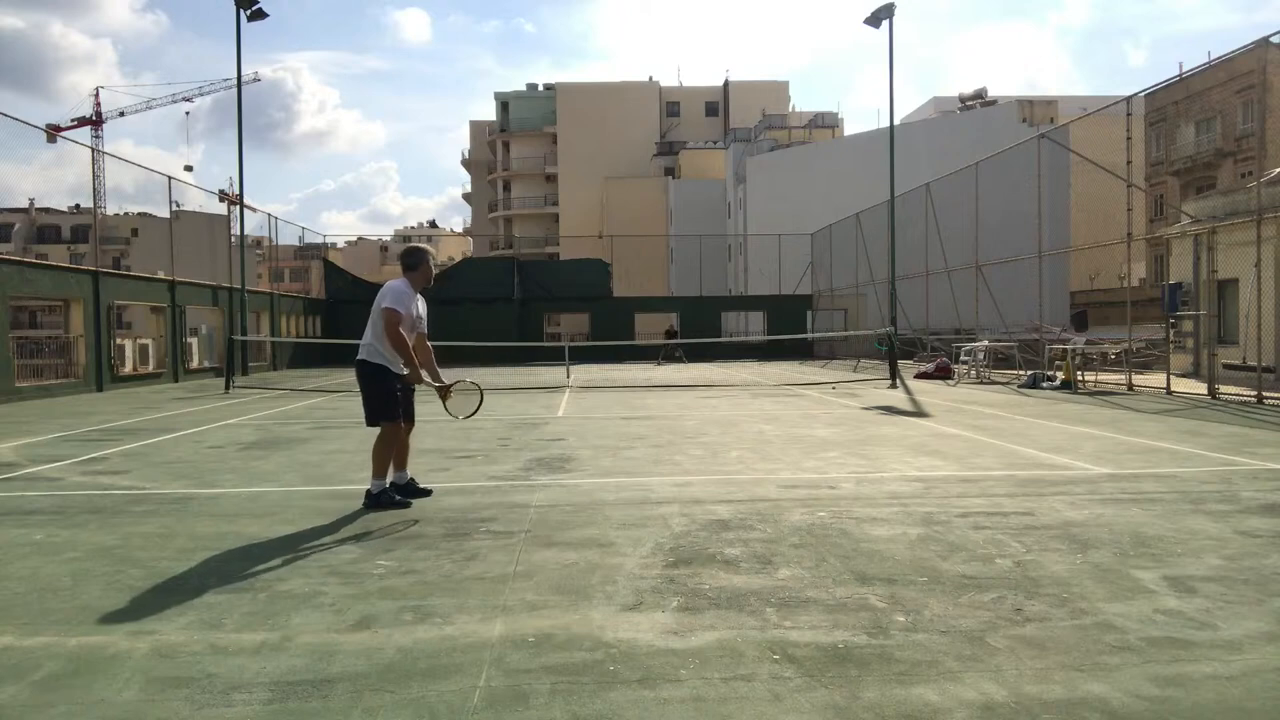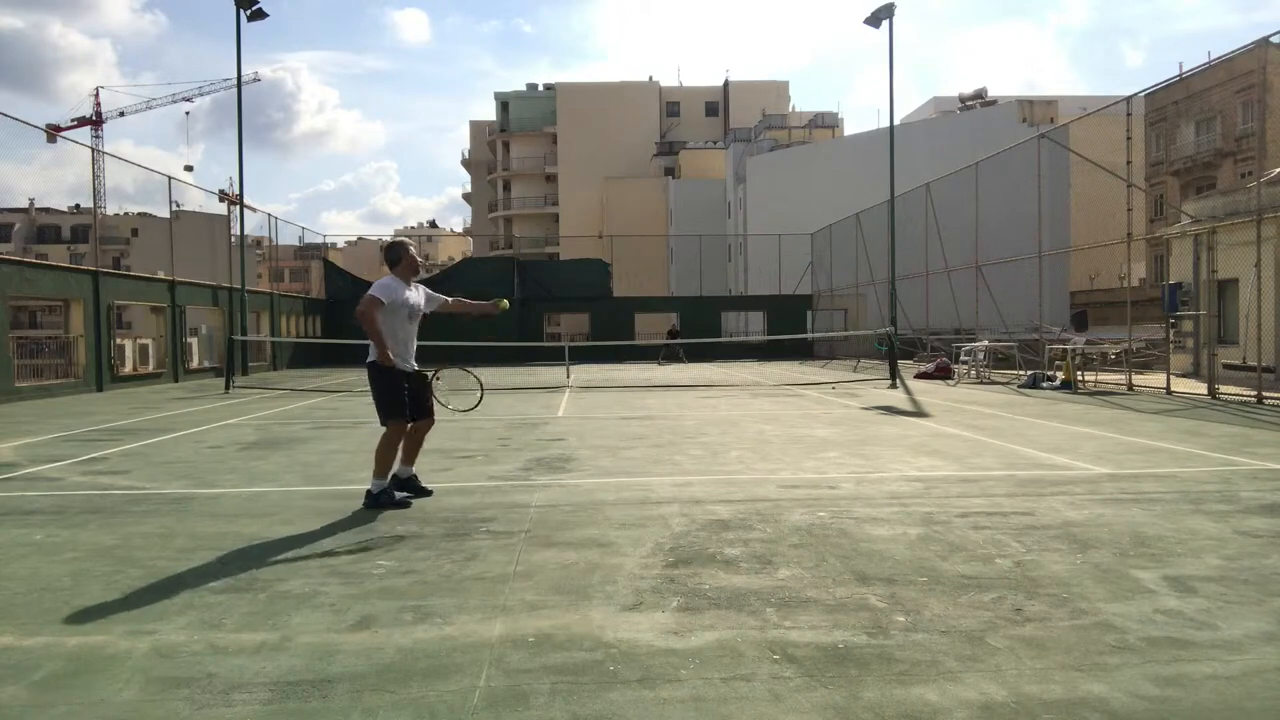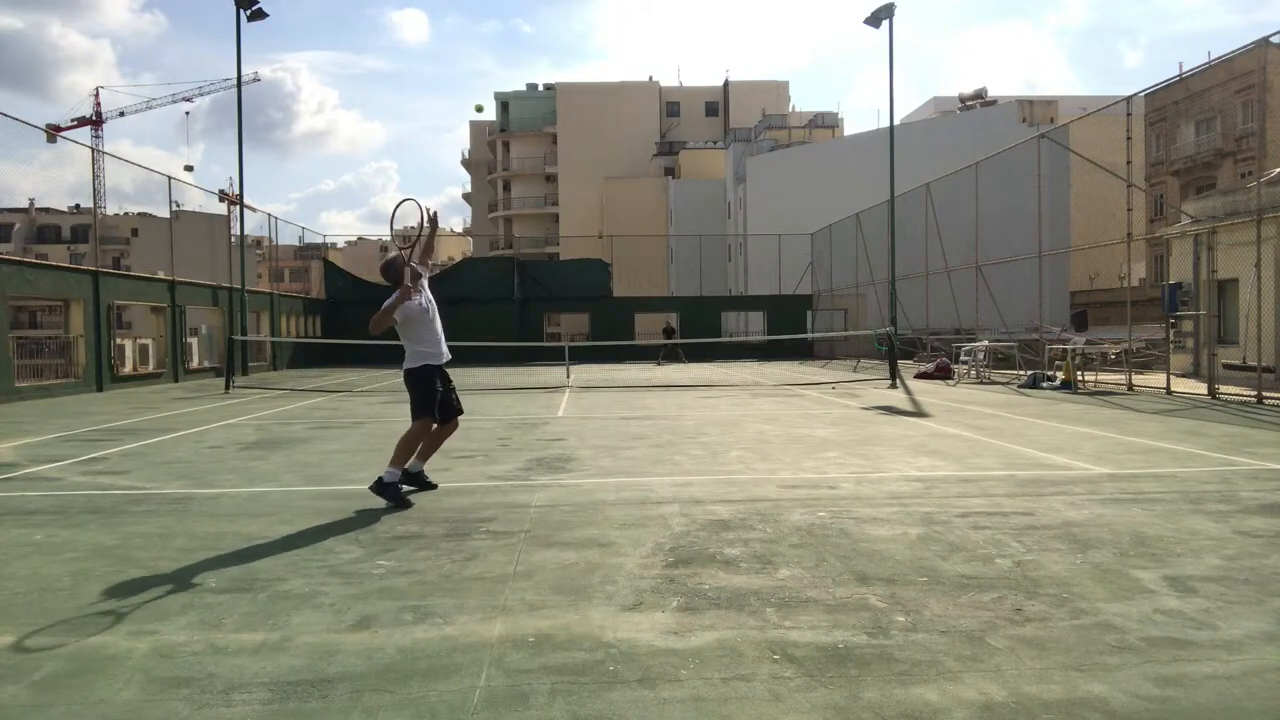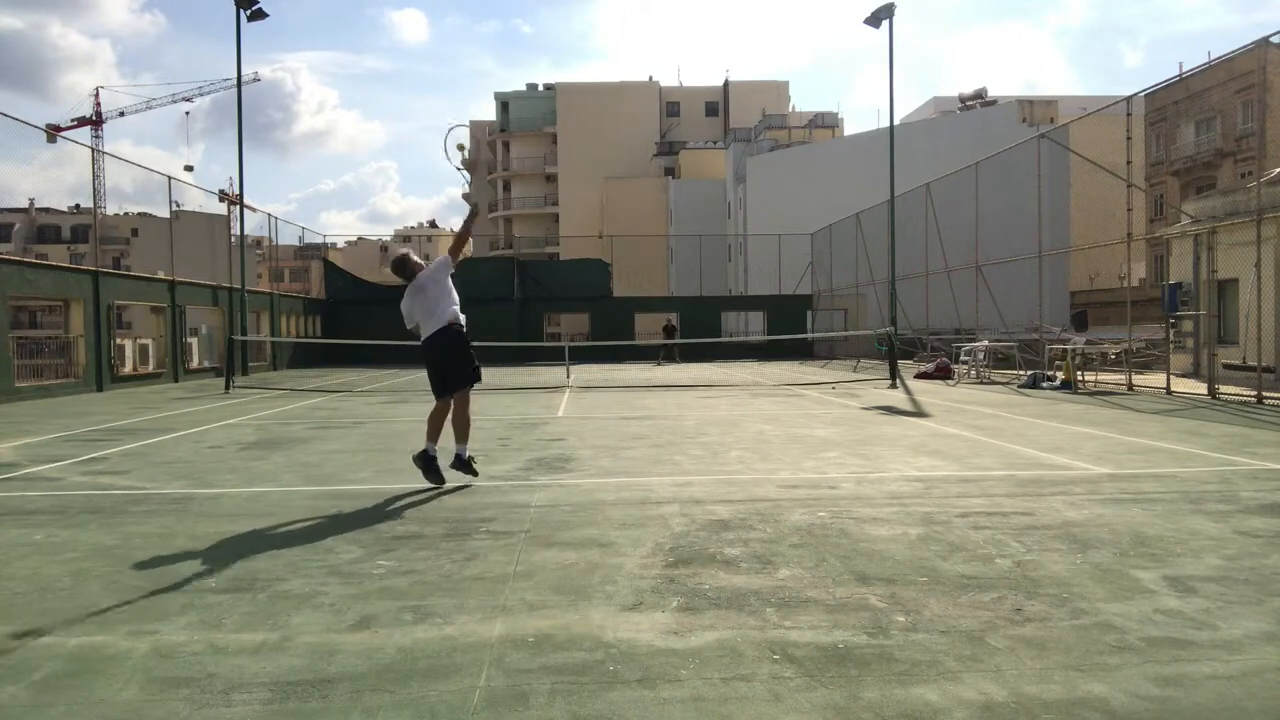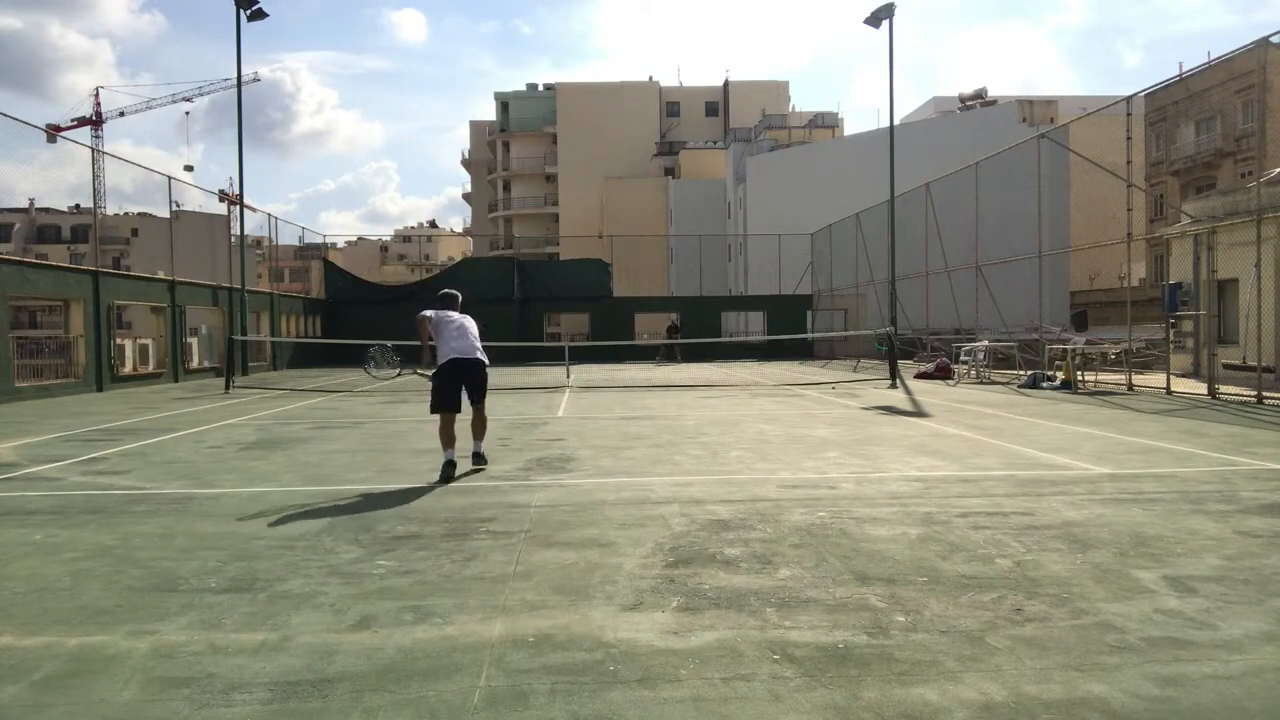
dt=0.4s
person 1, frame 1
left shoulder: (419, 301)
right shoulder: (397, 290)
left elbow: (421, 344)
right elbow: (392, 331)
left wrist: (437, 378)
right wrist: (414, 368)
left hip: (394, 369)
right hip: (375, 366)
left knee: (405, 425)
right knee: (391, 426)
left ankle: (401, 481)
right ankle: (377, 491)
person 1, frame 2
left shoulder: (419, 292)
right shoulder: (387, 286)
left elbow: (450, 303)
right elbow: (363, 312)
left wrist: (484, 307)
right wrist: (381, 349)
left hip: (408, 368)
right hip: (385, 368)
left knee: (424, 420)
right knee: (397, 426)
left ankle: (404, 475)
right ankle: (377, 490)
person 1, frame 3
left shoulder: (420, 285)
right shoulder: (401, 302)
left elbow: (425, 255)
right elbow: (375, 328)
left wrist: (432, 230)
right wrist: (399, 299)
left hip: (437, 368)
right hip: (421, 370)
left knee: (449, 423)
right knee: (424, 424)
left ankle: (413, 471)
right ankle: (388, 480)
person 1, frame 4
left shoulder: (407, 301)
right shoulder: (434, 271)
right elbow: (458, 243)
right wrist: (471, 217)
left hip: (430, 343)
right hip: (450, 333)
left knee: (443, 401)
right knee: (460, 396)
left ankle: (430, 453)
right ankle: (461, 455)
person 1, frame 5
left shoulder: (433, 315)
right shoulder: (469, 320)
left elbow: (422, 319)
left wrist: (426, 350)
left hip: (448, 364)
right hip: (475, 361)
left knee: (446, 418)
right knee: (479, 409)
left ankle: (449, 460)
right ankle: (478, 452)
